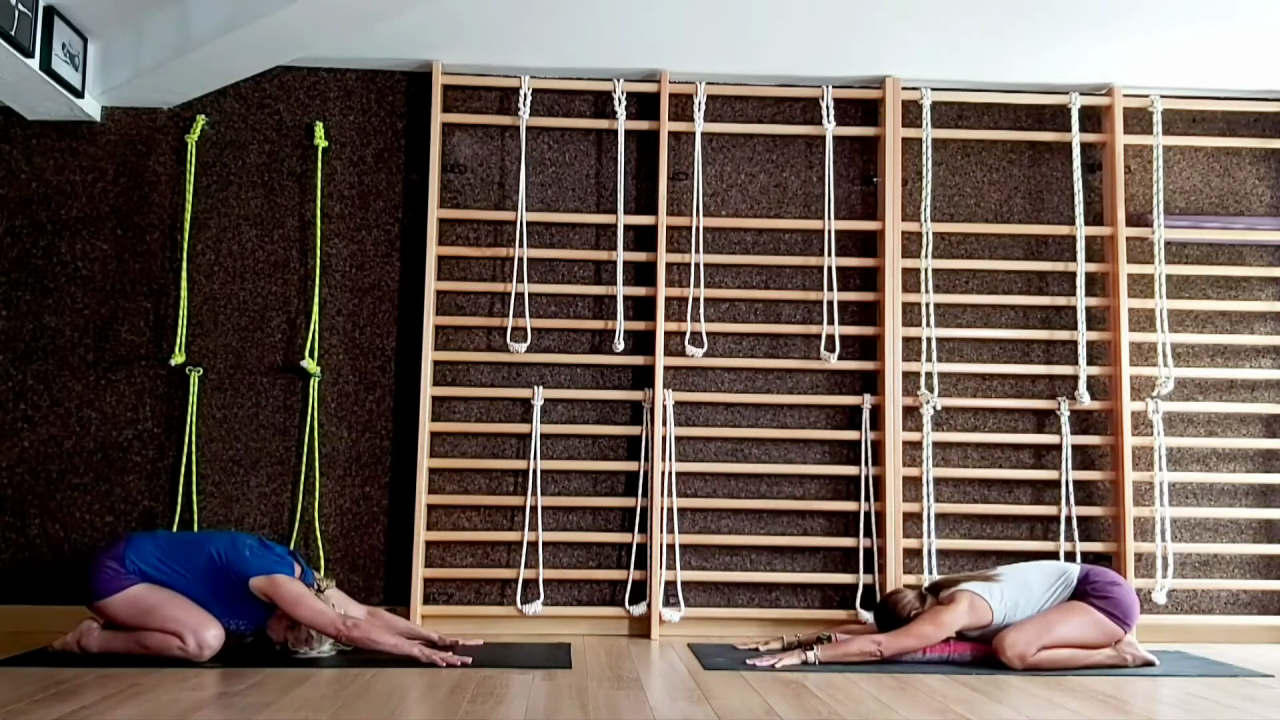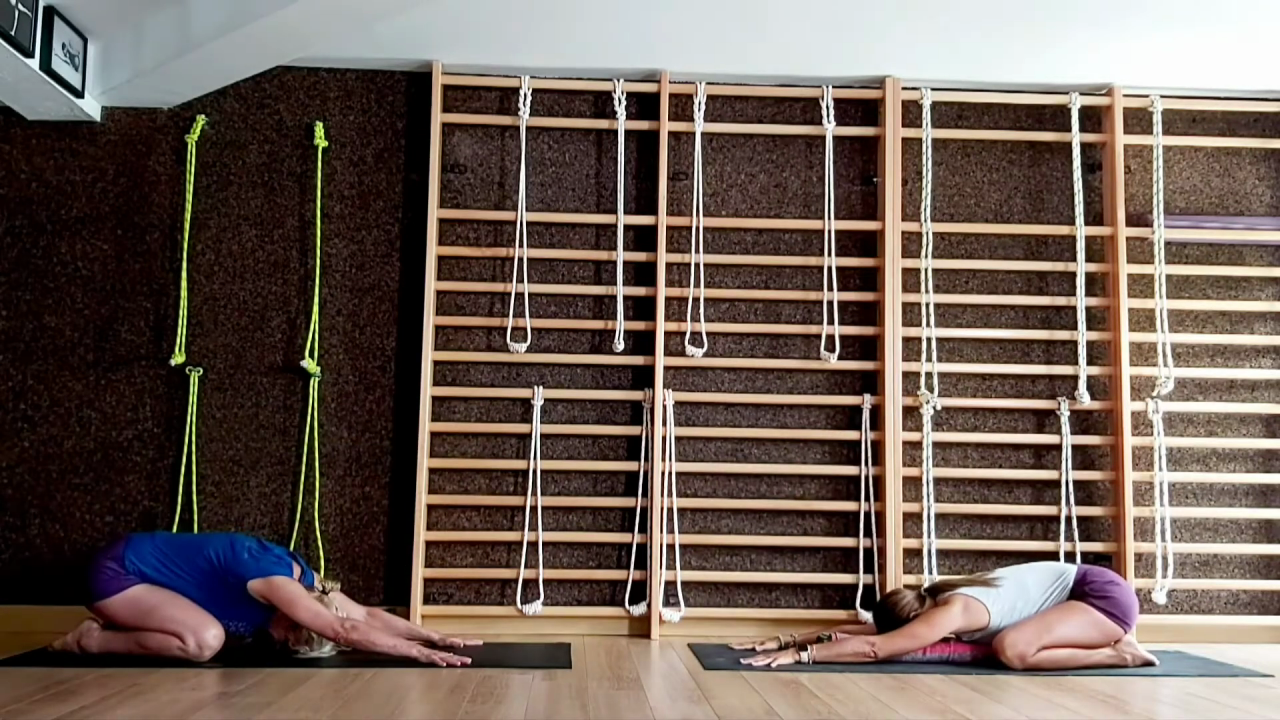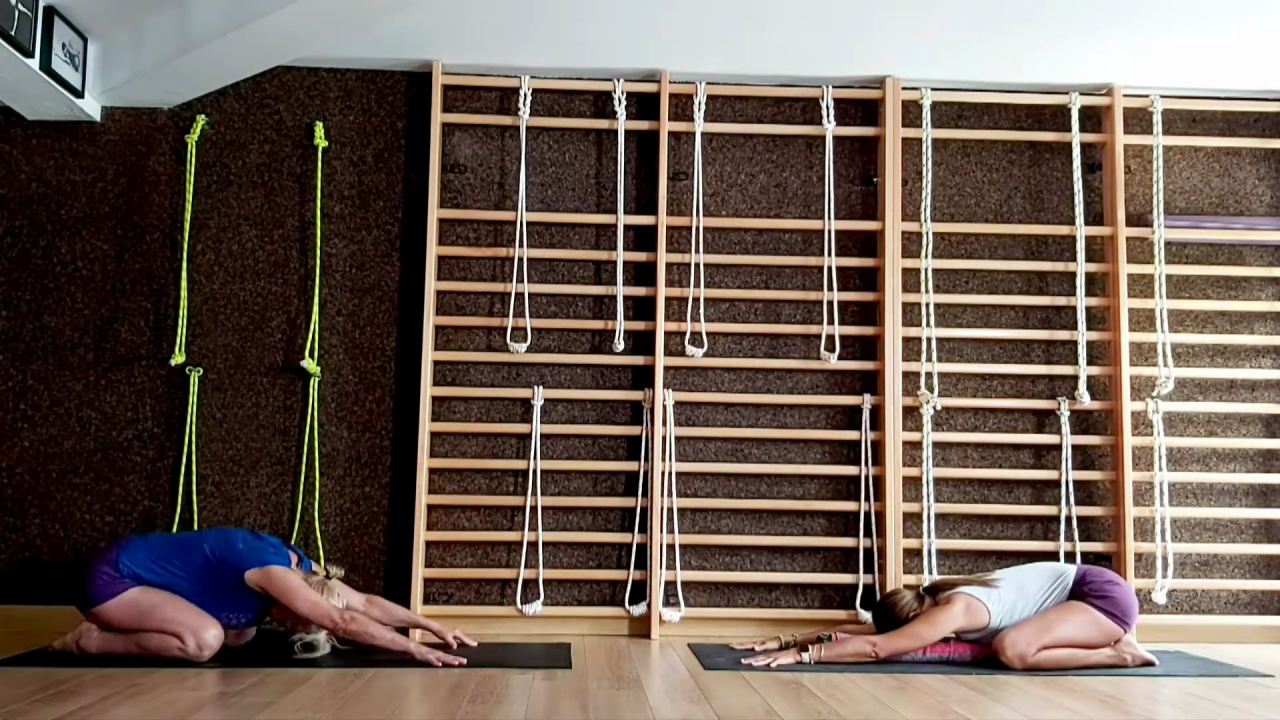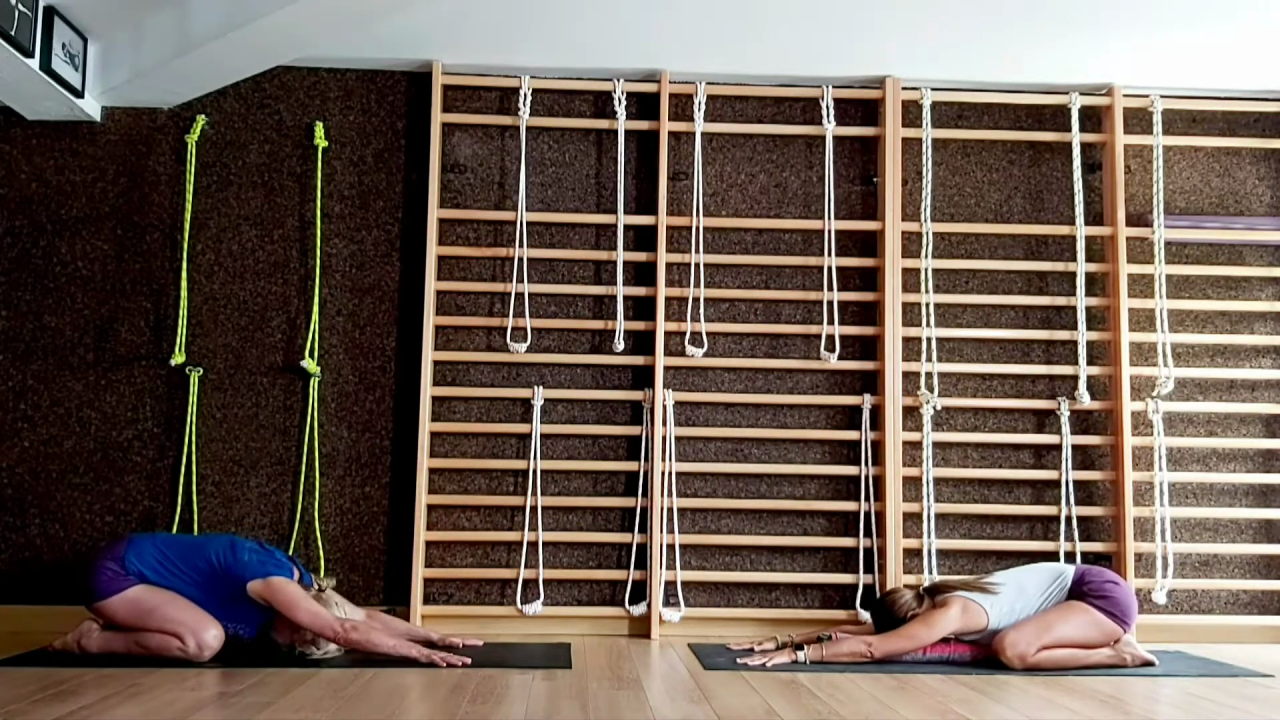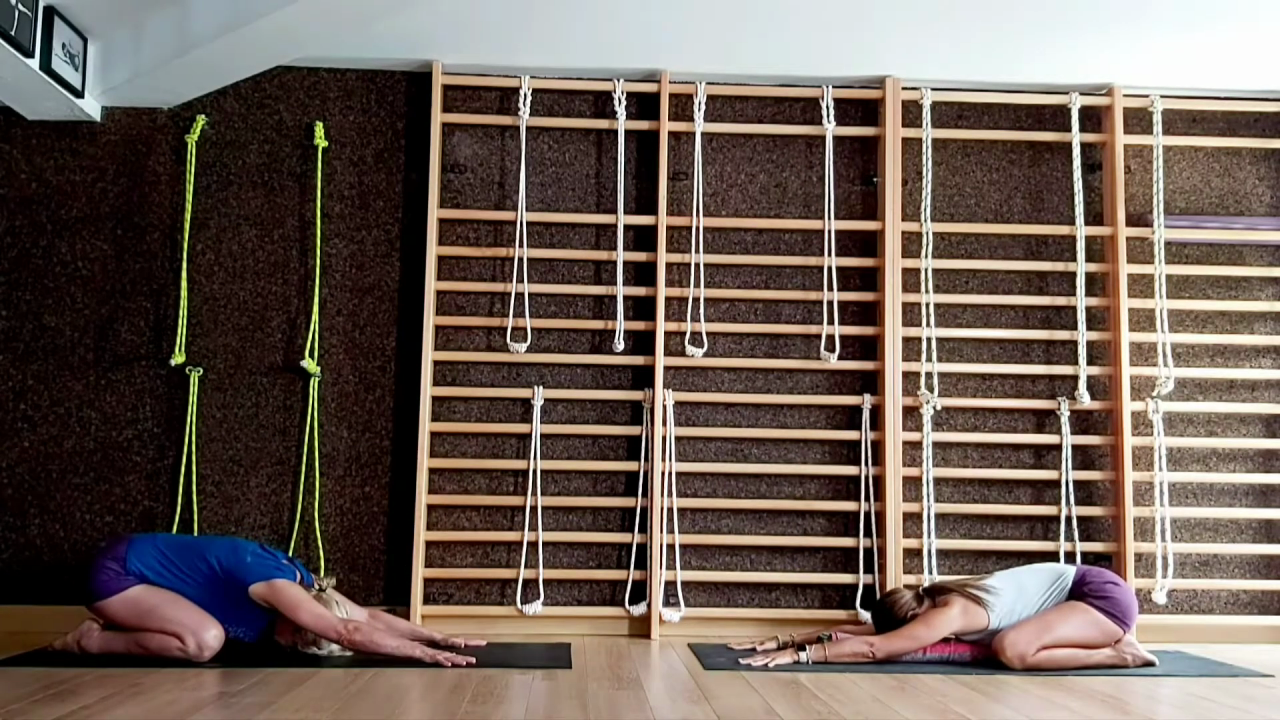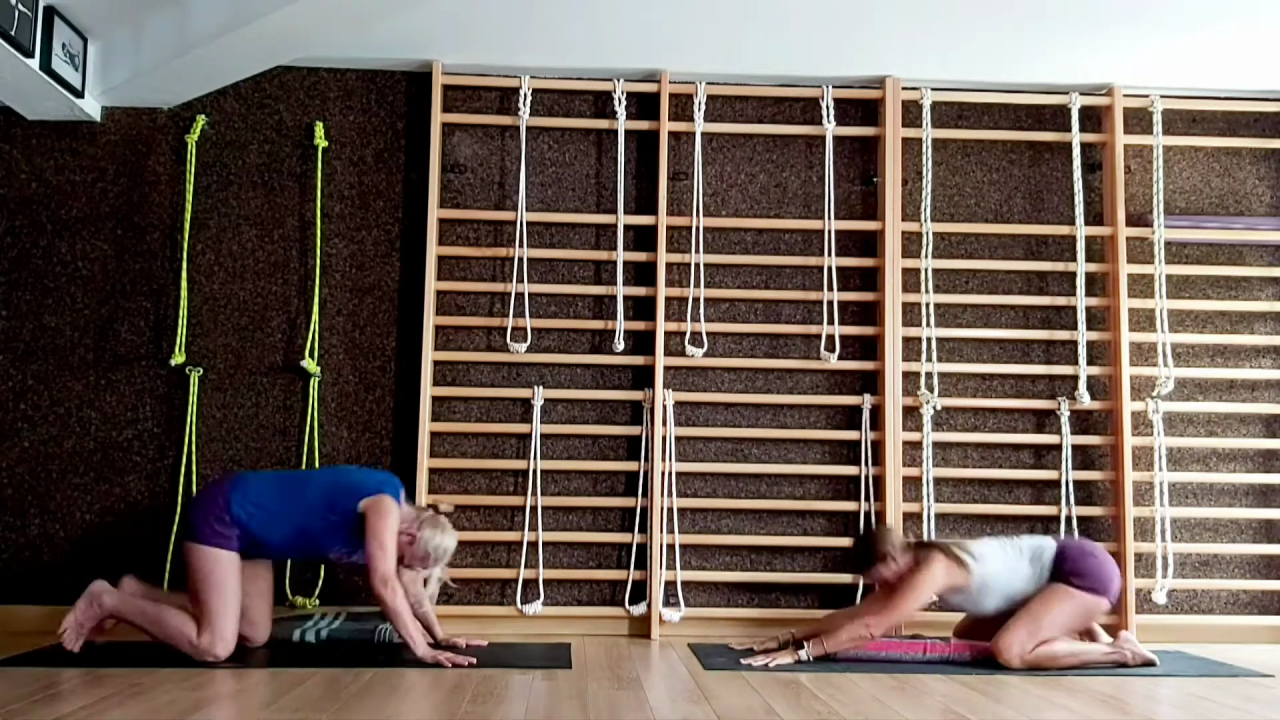
dt=0.5s
person 1, frame 1
left shoulder: (298, 575)
right shoulder: (275, 578)
left elbow: (368, 614)
right elbow: (347, 628)
left wrist: (435, 637)
right wrist: (420, 651)
left hip: (140, 563)
right hip: (117, 573)
left knee: (233, 631)
right knee: (204, 640)
left ankle: (123, 625)
right ankle: (93, 639)
person 1, frame 2
left shoulder: (299, 575)
right shoulder: (272, 579)
left elbow: (366, 614)
right elbow: (345, 630)
left wrist: (436, 637)
right wrist: (420, 652)
left hip: (141, 563)
right hip: (116, 572)
left knee: (236, 630)
right knee: (205, 640)
left ankle: (119, 627)
right ankle: (92, 640)
person 1, frame 3
left shoulder: (296, 564)
right shoulder: (270, 569)
left elbow: (365, 602)
right elbow: (342, 620)
left wrist: (432, 624)
right wrist: (416, 650)
left hip: (137, 568)
right hip: (111, 578)
left knee: (239, 636)
right knee: (204, 641)
left ankle: (115, 627)
right ankle: (91, 641)
person 1, frame 4
left shoulder: (296, 572)
right shoulder: (273, 580)
left elbow: (365, 617)
right elbow: (343, 632)
left wrist: (436, 637)
right wrist: (419, 653)
left hip: (140, 563)
right hip: (117, 573)
left knee: (231, 630)
right knee: (204, 641)
left ankle: (118, 628)
right ankle: (92, 640)
person 1, frame 5
left shoulder: (298, 580)
right shoulder: (274, 585)
left elbow: (367, 615)
right elbow: (348, 631)
left wrist: (439, 636)
right wrist: (424, 652)
left hip: (139, 562)
right hip: (117, 572)
left knee: (216, 630)
right knee: (204, 641)
left ankle: (116, 626)
right ankle: (90, 640)
person 1, frame 6
left shoulder: (393, 509)
right shoulder: (385, 505)
left elbow: (407, 587)
right elbow: (387, 585)
left wrist: (444, 636)
right wrist: (426, 652)
left hip: (247, 523)
right hip: (220, 517)
left knee: (254, 635)
right knee: (215, 646)
left ankle: (137, 596)
right ankle: (107, 600)
person 2, frame 1
left shoulder: (956, 610)
right shoulder: (936, 601)
left elbow: (880, 647)
right elbow: (868, 629)
left wrist: (804, 654)
right wrist: (796, 640)
left hip: (1106, 594)
right hip: (1081, 589)
left knee: (1013, 650)
left ankle: (1120, 653)
right ankle: (1110, 640)
person 2, frame 2
left shoulder: (952, 612)
right shoulder: (931, 602)
left elbow: (875, 648)
right elbow: (859, 630)
left wrist: (800, 653)
right wrist: (786, 640)
left hip: (1105, 594)
right hip: (1084, 587)
left knee: (1012, 650)
left ankle: (1119, 654)
right ankle: (1110, 642)
person 2, frame 3
left shoulder: (952, 611)
right shoulder: (935, 600)
left elbow: (875, 647)
right elbow: (857, 629)
left wrist: (800, 654)
right wrist: (786, 639)
left hip: (1103, 592)
right hip: (1084, 587)
left knee: (1012, 650)
left ankle: (1120, 654)
right ankle: (1112, 641)
person 2, frame 4
left shoulder: (950, 614)
right shoulder: (932, 600)
left elbow: (871, 649)
right elbow: (857, 630)
left wrist: (798, 653)
right wrist: (785, 640)
left hip: (1104, 593)
right hip: (1084, 586)
left knee: (1012, 650)
right knee: (999, 641)
left ankle: (1119, 654)
right ankle: (1108, 642)
person 2, frame 5
left shoulder: (950, 614)
right shoulder: (937, 602)
left elbow: (872, 648)
right elbow: (855, 630)
left wrist: (799, 654)
right wrist: (785, 640)
left hip: (1104, 594)
right hip: (1083, 587)
left knee: (1012, 650)
right knee: (1001, 640)
left ankle: (1119, 654)
right ankle: (1109, 642)
person 2, frame 6
left shoulder: (933, 571)
right shoulder: (925, 564)
left elbow: (873, 627)
right elbow: (867, 611)
left wrist: (798, 650)
right wrist: (784, 640)
left hip: (1084, 568)
right hip: (1058, 571)
left knee: (1011, 650)
right knee: (973, 633)
left ankle: (1119, 649)
right ankle: (1093, 636)
